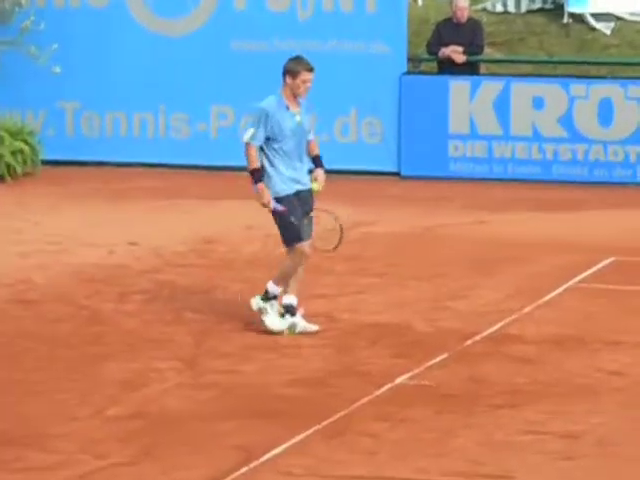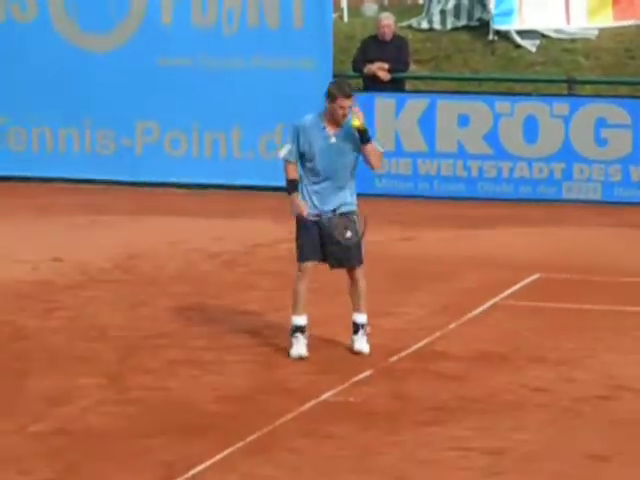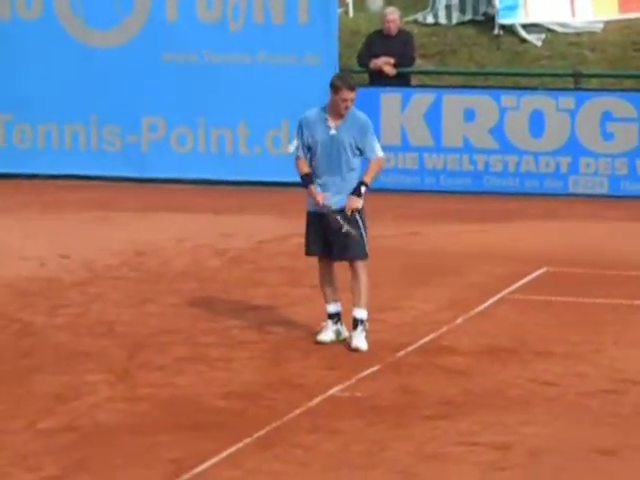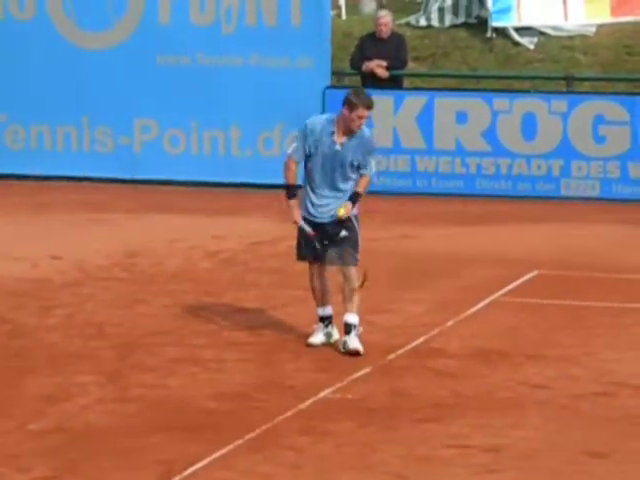
dt=1s
person 1, frame 1
left shoulder: (302, 108)
right shoulder: (267, 109)
right elbow: (251, 148)
left wrist: (318, 166)
right wrist: (261, 187)
left hip: (304, 189)
right hip: (281, 192)
left knee: (298, 250)
right knee: (302, 249)
left ankle: (289, 313)
right ankle: (267, 299)
person 1, frame 2
left shoulder: (356, 127)
right shoulder: (304, 127)
left elbow: (376, 164)
right elbow: (291, 163)
left wrist: (363, 132)
right wrist: (295, 196)
left hip: (344, 208)
right hip: (310, 210)
left knee: (355, 270)
right knee: (305, 268)
left ankle: (360, 331)
right ankle: (298, 334)
person 1, frame 3
left shoulder: (361, 122)
right shoulder: (308, 121)
left elbow: (377, 159)
right elbow: (301, 159)
left wrist: (359, 193)
right wrist: (311, 188)
left hip: (349, 206)
right hip: (319, 205)
left knee: (357, 263)
right knee: (324, 262)
left ankle: (360, 326)
right ankle: (335, 322)
person 1, frame 4
left shoulder: (365, 139)
right shoulder: (314, 127)
left elbow: (366, 173)
right elbow: (293, 162)
left wrist: (353, 200)
right wrist: (292, 200)
left hip: (343, 212)
right hip: (311, 211)
left knee: (350, 268)
right knee: (315, 267)
left ankle: (351, 331)
right ankle: (326, 324)
